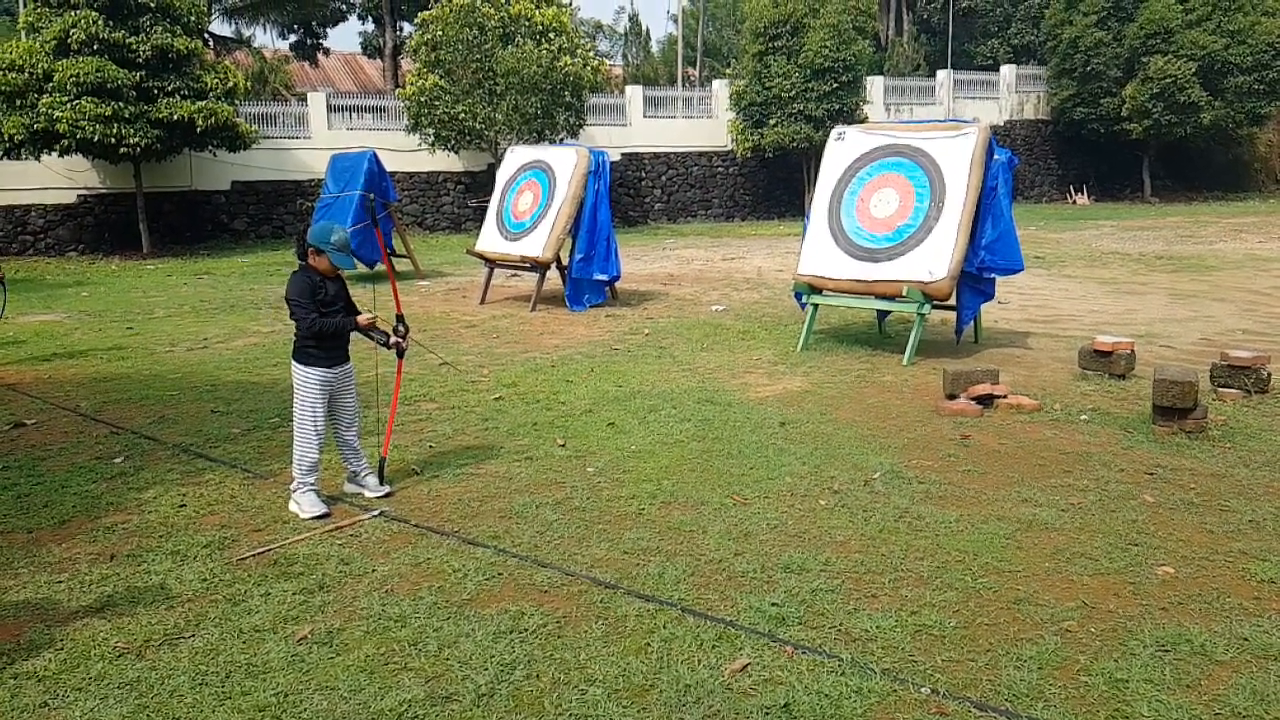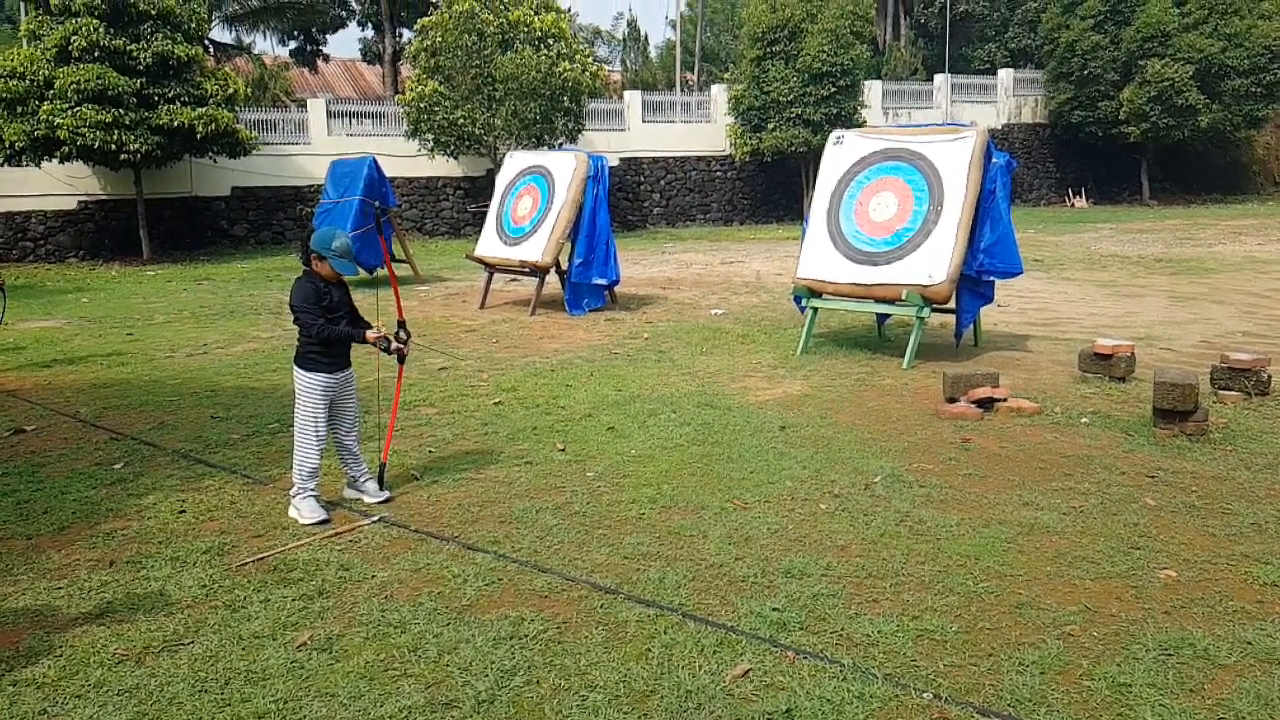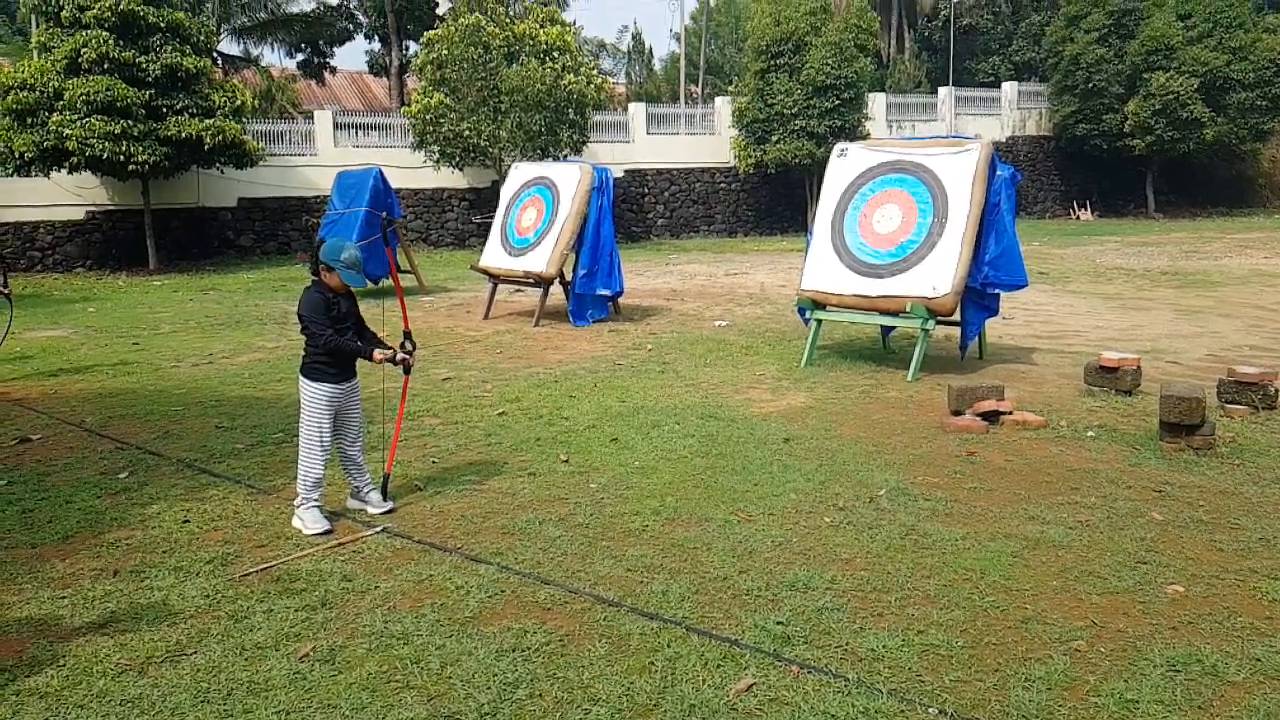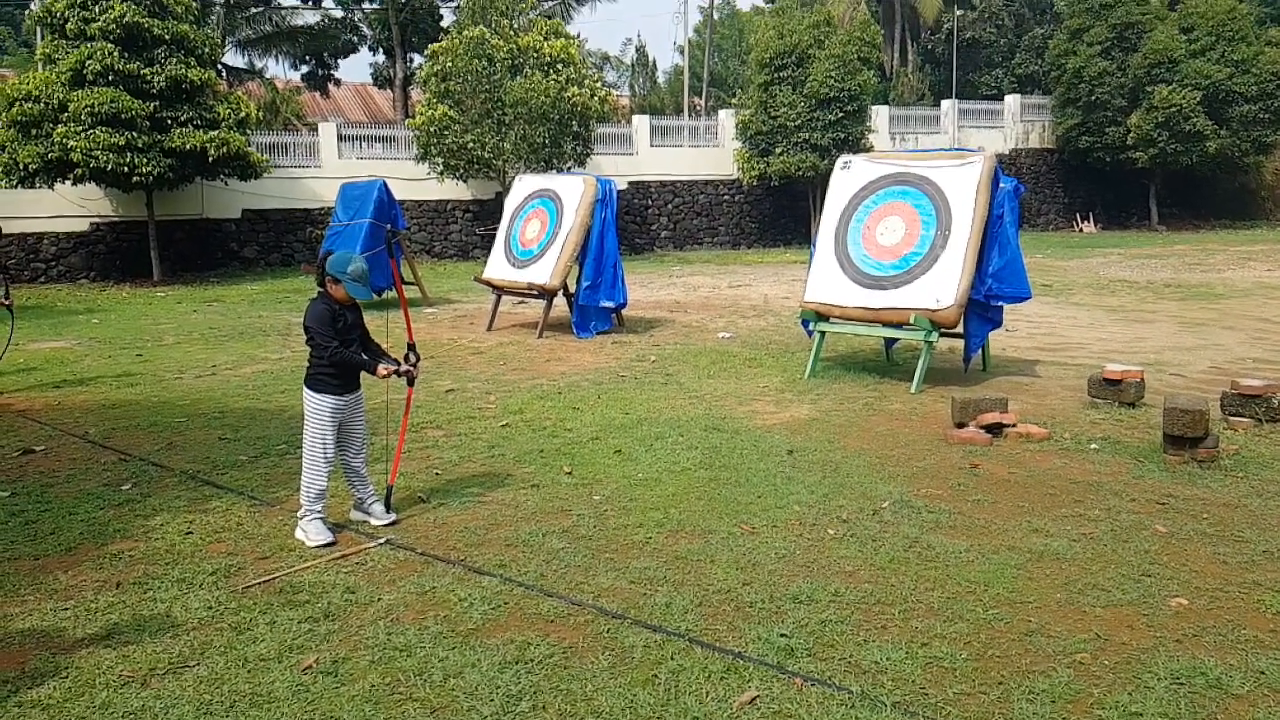
dt=0.2s
person 1, frame 1
left shoulder: (336, 280)
right shoulder: (300, 283)
left elbow: (352, 313)
right elbow: (311, 325)
left wrist: (384, 338)
right wrist: (354, 323)
left hip: (341, 365)
right hip: (312, 369)
left knee: (348, 425)
right knee: (310, 431)
left ankle: (359, 476)
right ankle: (303, 491)
person 1, frame 2
left shoulder: (339, 286)
right shoulder: (304, 289)
left elbow: (355, 319)
right elbow: (319, 330)
left wrist: (386, 344)
right wrist: (362, 336)
left hip: (342, 371)
right hip: (314, 374)
left knee: (348, 431)
right knee: (311, 436)
left ankle: (359, 481)
right ankle: (302, 496)
person 1, frame 3
left shoulder: (346, 297)
right shoulder: (313, 299)
left elbow: (362, 330)
right elbow: (327, 341)
left wrist: (392, 353)
right wrist: (369, 353)
left hip: (348, 381)
right hip: (319, 384)
left knee: (352, 441)
right knee: (316, 445)
left ankle: (362, 491)
right ankle: (306, 507)
person 1, frame 4
left shoulder: (352, 308)
right shoulder: (319, 311)
left elbow: (366, 342)
right elbow: (333, 353)
left wrist: (395, 365)
right wrist: (373, 367)
left hip: (352, 393)
right hip: (323, 395)
left knee: (356, 453)
right knee: (319, 457)
left ankle: (365, 503)
right ankle: (309, 518)
